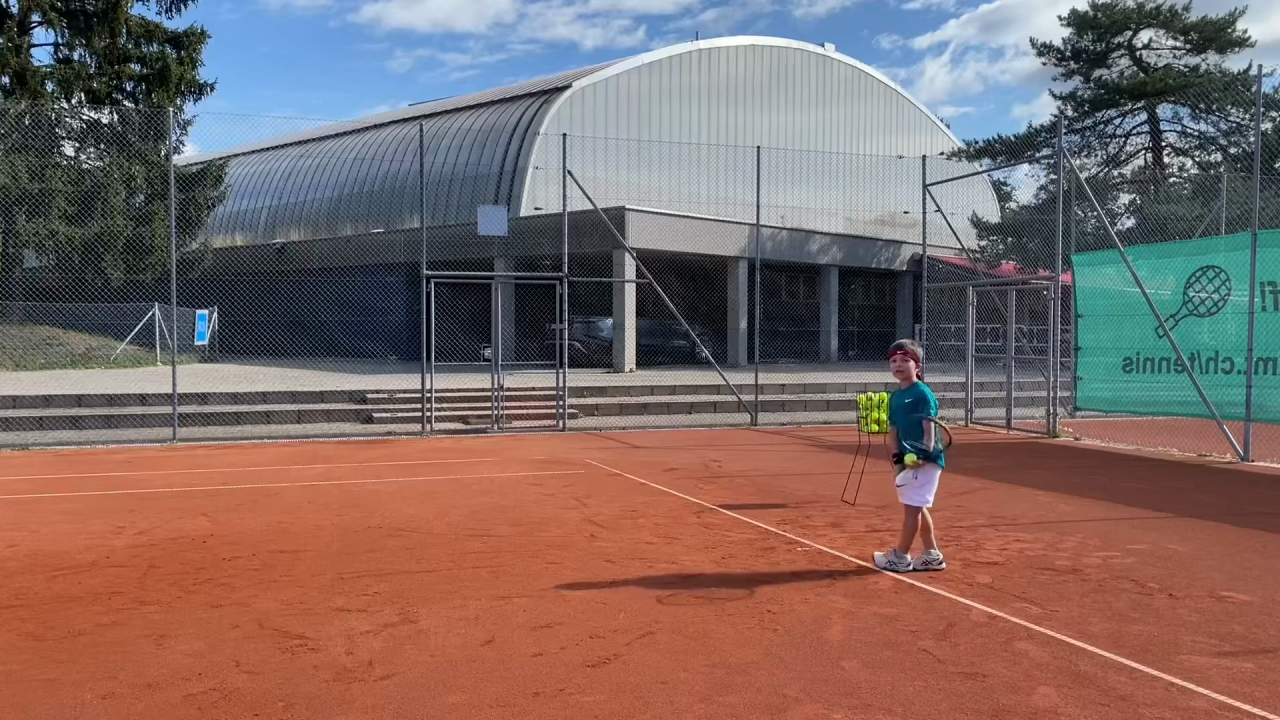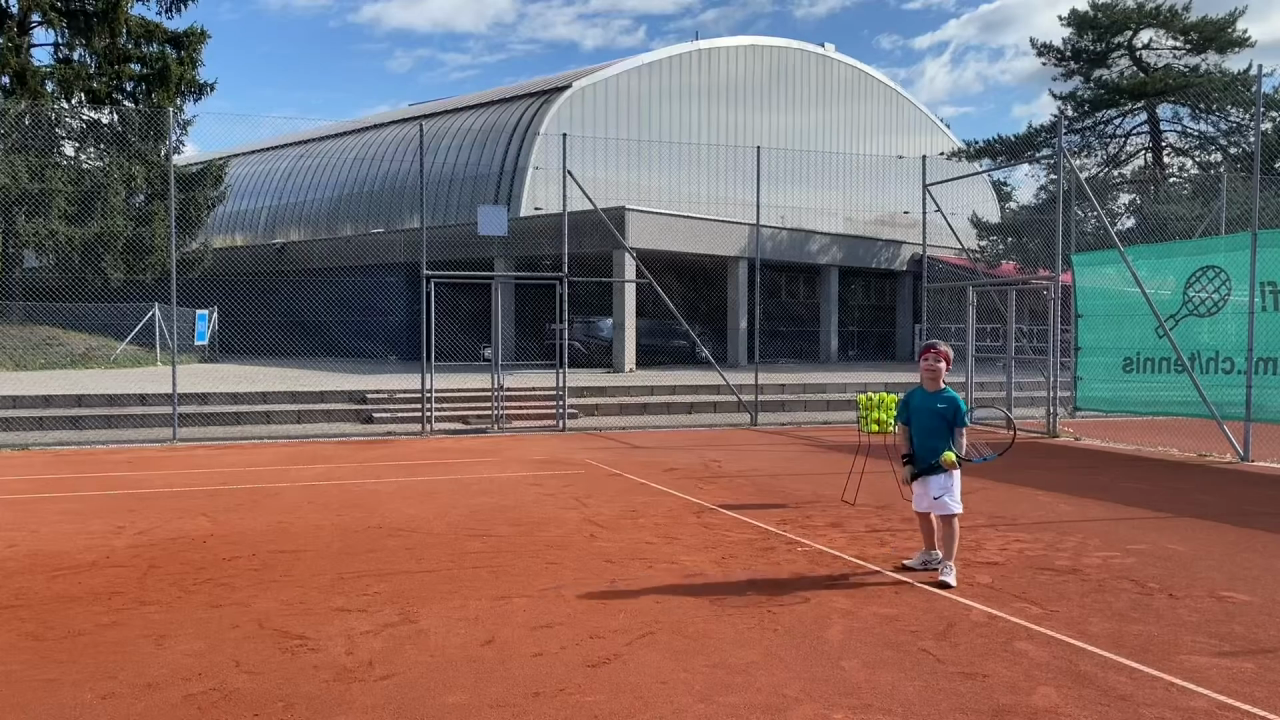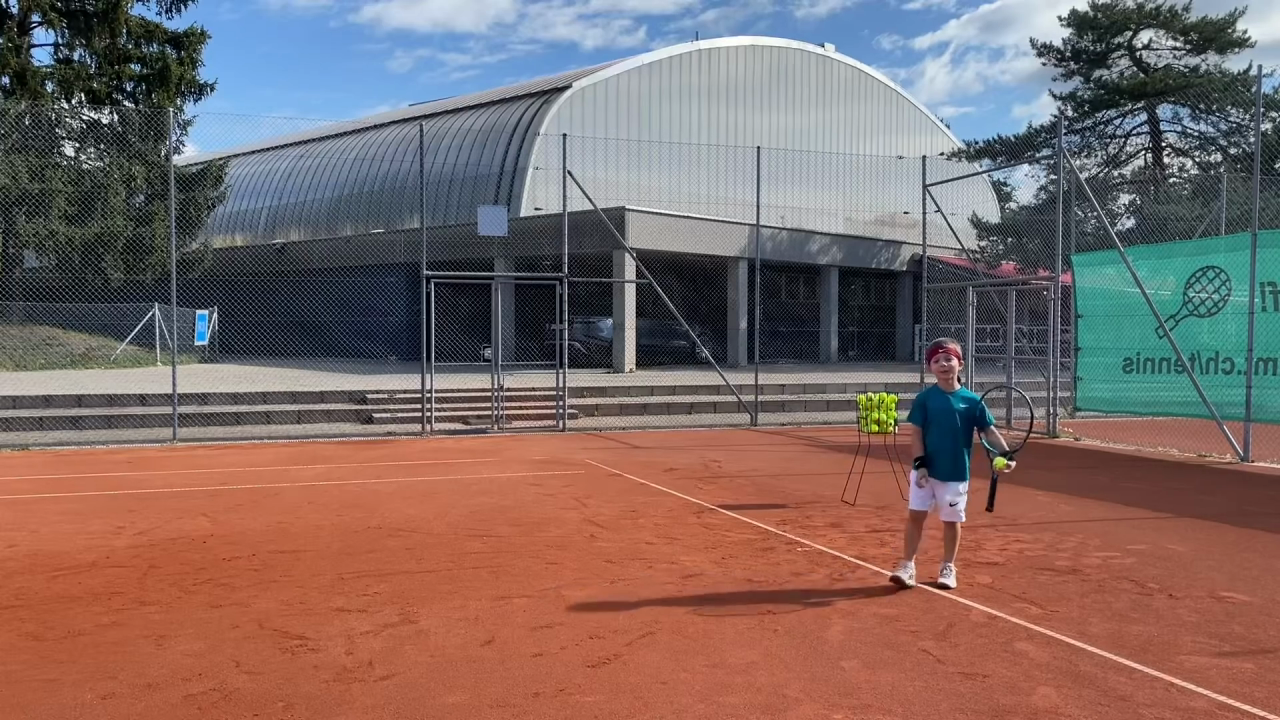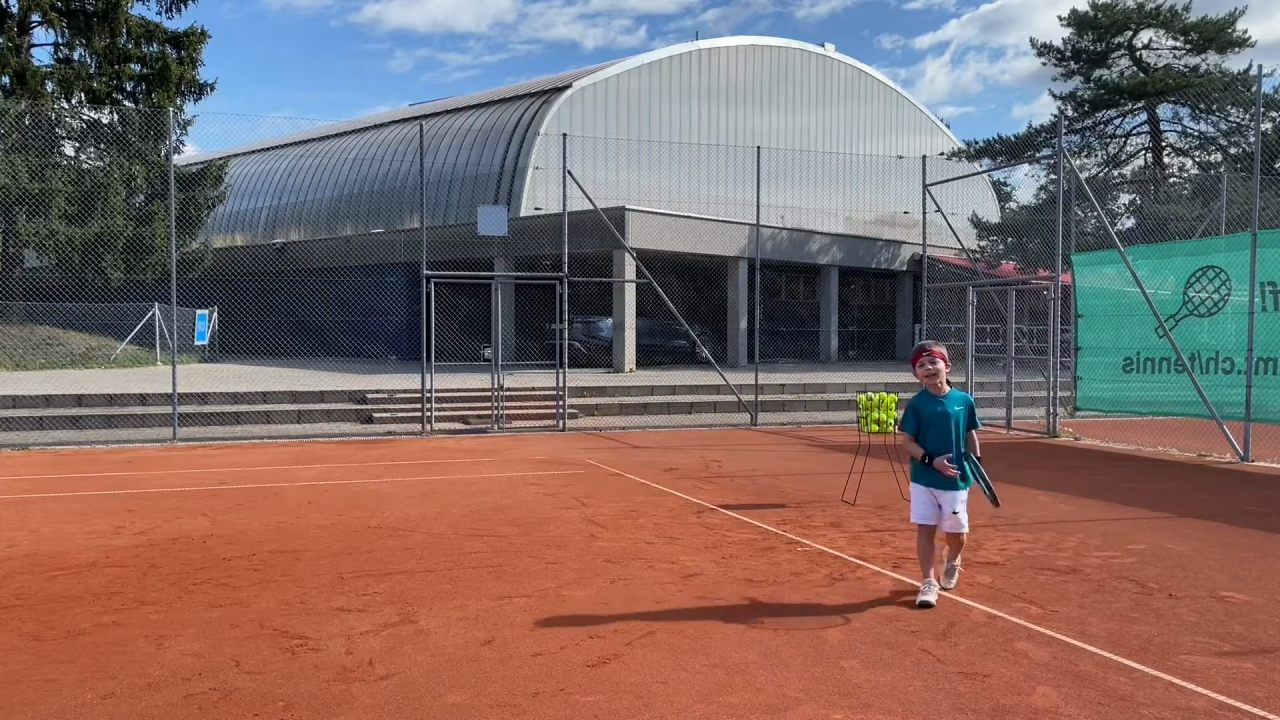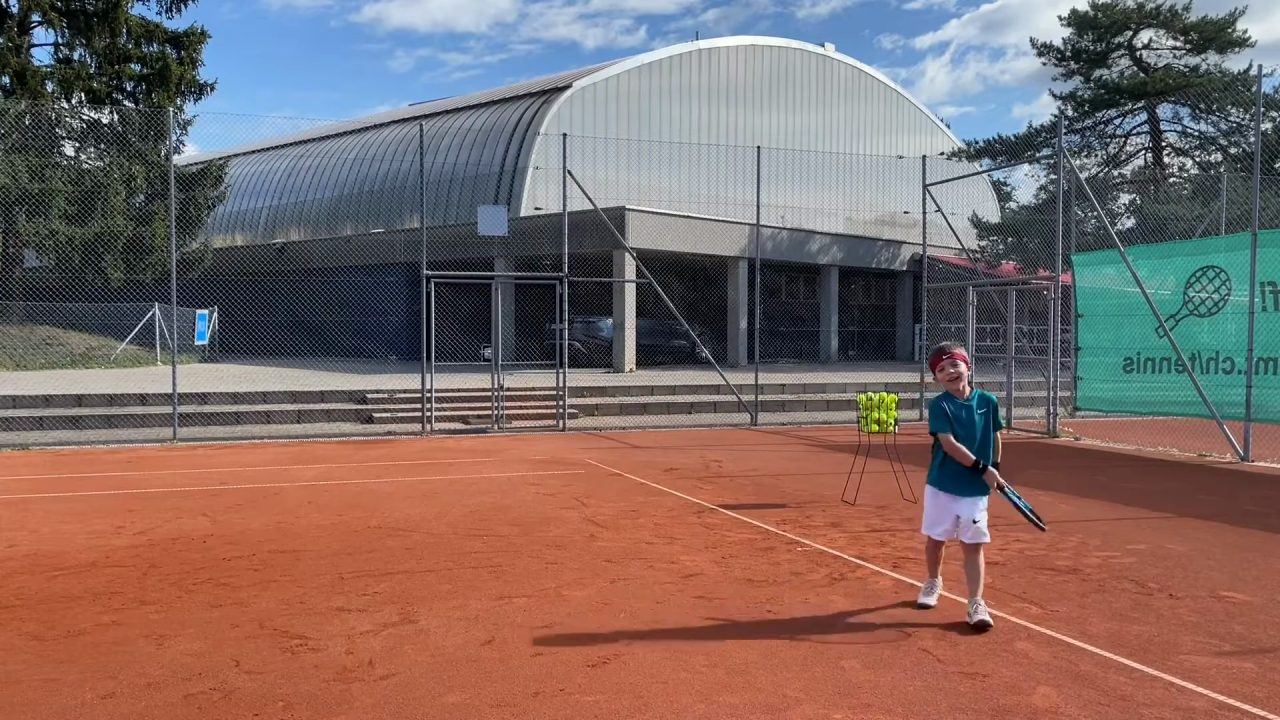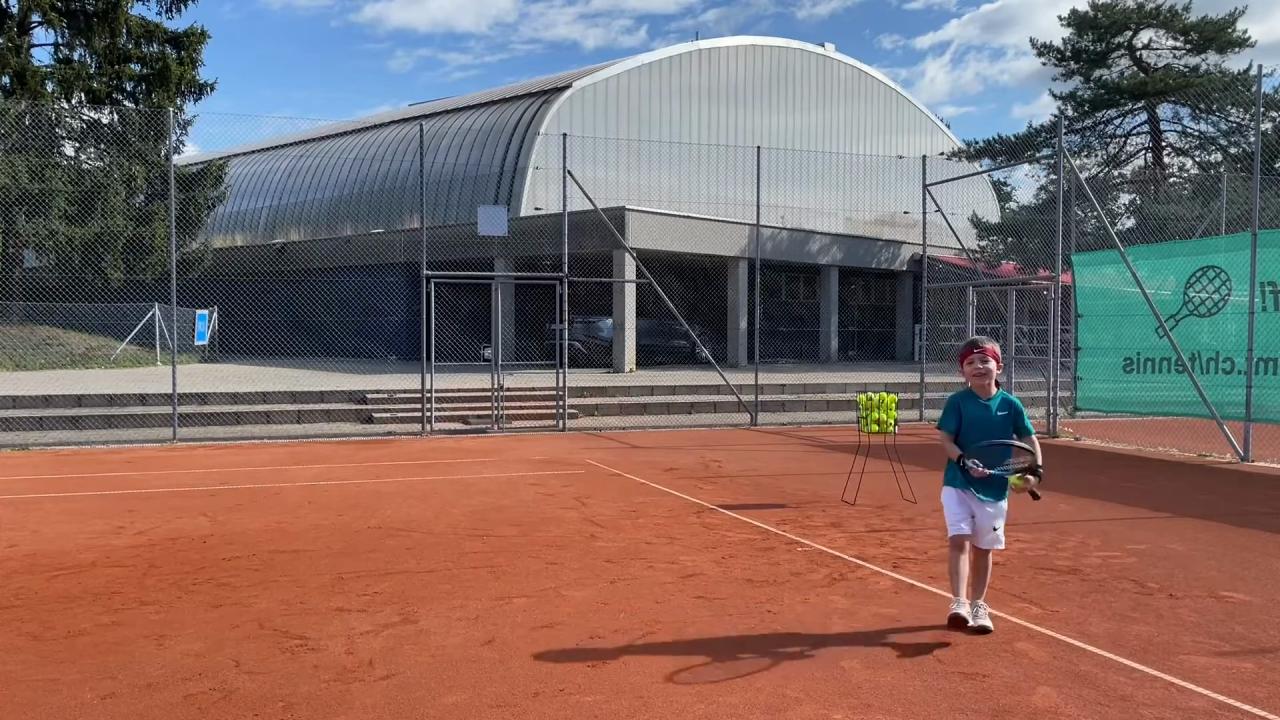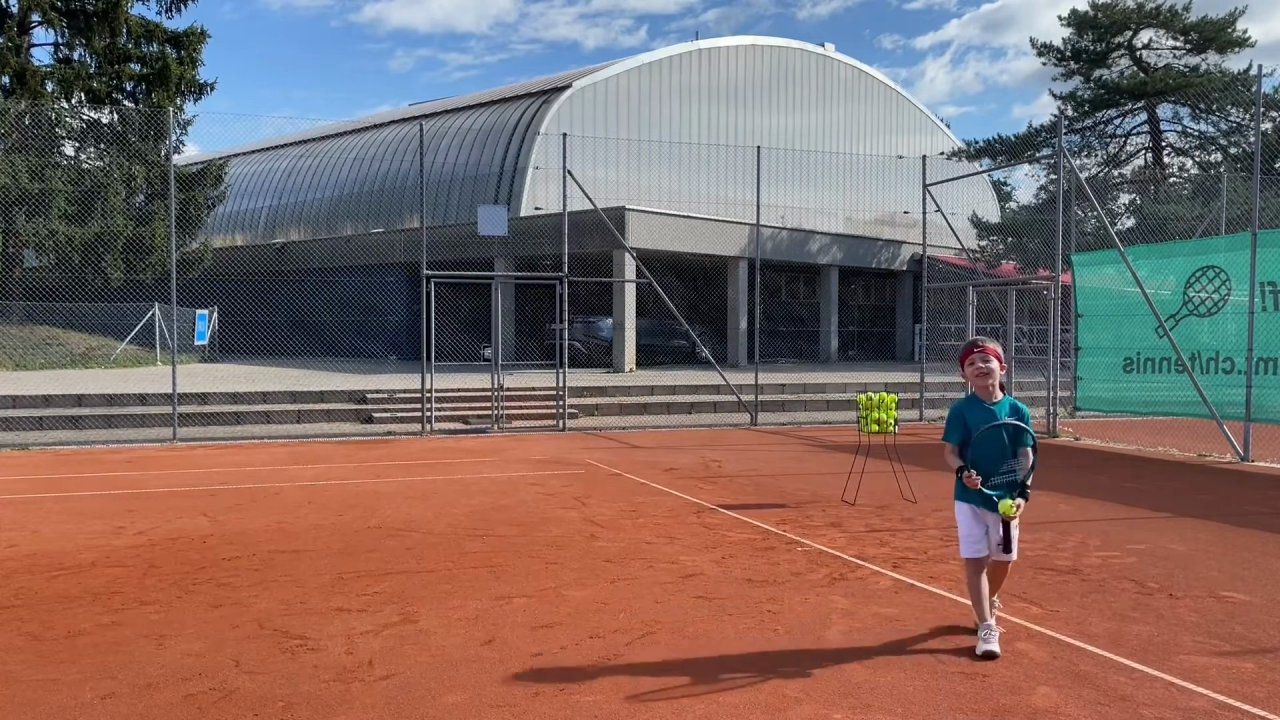
dt=0.5s
person 1, frame 1
left shoulder: (923, 394)
right shoulder: (895, 396)
left elbow: (928, 426)
right elbow: (894, 431)
right wrist: (898, 459)
left hip: (924, 460)
left knee: (912, 506)
right knee: (917, 508)
left ankle: (900, 557)
right ankle: (932, 555)
person 1, frame 2
left shoulder: (953, 400)
right shoulder: (911, 397)
left elbow: (959, 434)
right elbow: (904, 431)
right wrist: (906, 462)
left hip: (945, 468)
right hip: (919, 467)
left knee: (948, 515)
right knee: (923, 512)
left ankle: (947, 566)
right ankle: (932, 554)
person 1, frame 3
left shoulder: (972, 400)
right shoulder: (924, 398)
left elbow: (989, 430)
right elbow: (916, 434)
left wrist: (1006, 454)
right wrist: (920, 465)
left hip: (956, 473)
right hip: (926, 470)
left knee: (952, 521)
right knee: (915, 515)
left ankle: (948, 567)
right ankle: (907, 565)
person 1, frame 4
left shoulder: (964, 401)
right shoulder: (916, 404)
left elbow: (971, 435)
right elbow: (908, 442)
left wrist: (975, 463)
right wrist: (932, 460)
left hip: (956, 480)
right hip: (924, 479)
left knee: (957, 532)
right knee: (925, 529)
left ankle: (952, 560)
right ankle: (929, 583)
person 1, frame 5
left shoulder: (988, 401)
right shoulder: (939, 405)
left elbow: (994, 437)
right elbow: (949, 444)
left wrist: (994, 468)
right wrist: (982, 468)
left hip: (976, 489)
right hip: (942, 485)
left knee: (974, 545)
right knee: (936, 540)
left ankle: (976, 604)
right ankle: (933, 581)
person 1, frame 6
left shoulder: (1011, 405)
right shoulder: (957, 402)
left elbow: (1030, 442)
right elbow: (947, 441)
left wrist: (1034, 472)
right wrist: (965, 462)
left hip: (995, 490)
right hip: (959, 485)
left knee: (983, 549)
right knee: (960, 541)
left ankle: (978, 605)
right ankle: (959, 605)
person 1, frame 7
left shoulder: (1018, 410)
right shoulder: (961, 410)
right elbow: (950, 452)
left wrist: (1022, 494)
right wrist: (963, 473)
right hip: (971, 499)
left knee: (1002, 561)
right knee: (975, 562)
left ankle: (989, 600)
right ankle: (987, 628)
